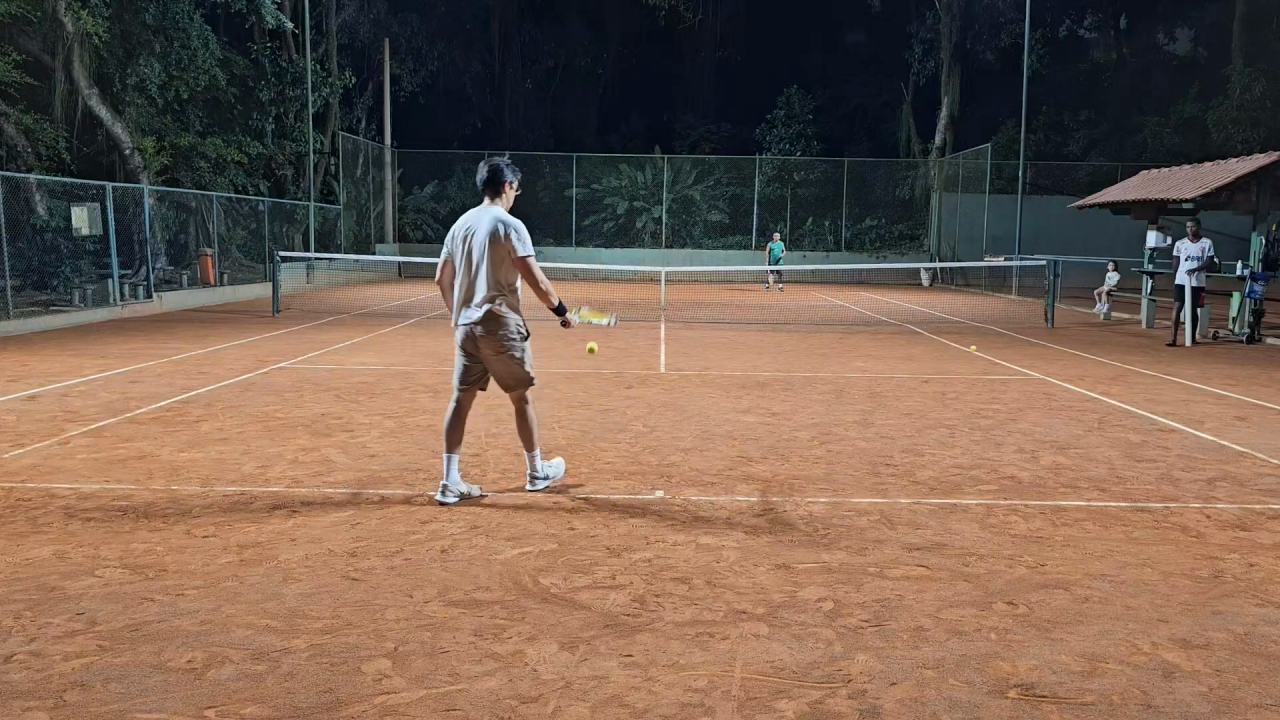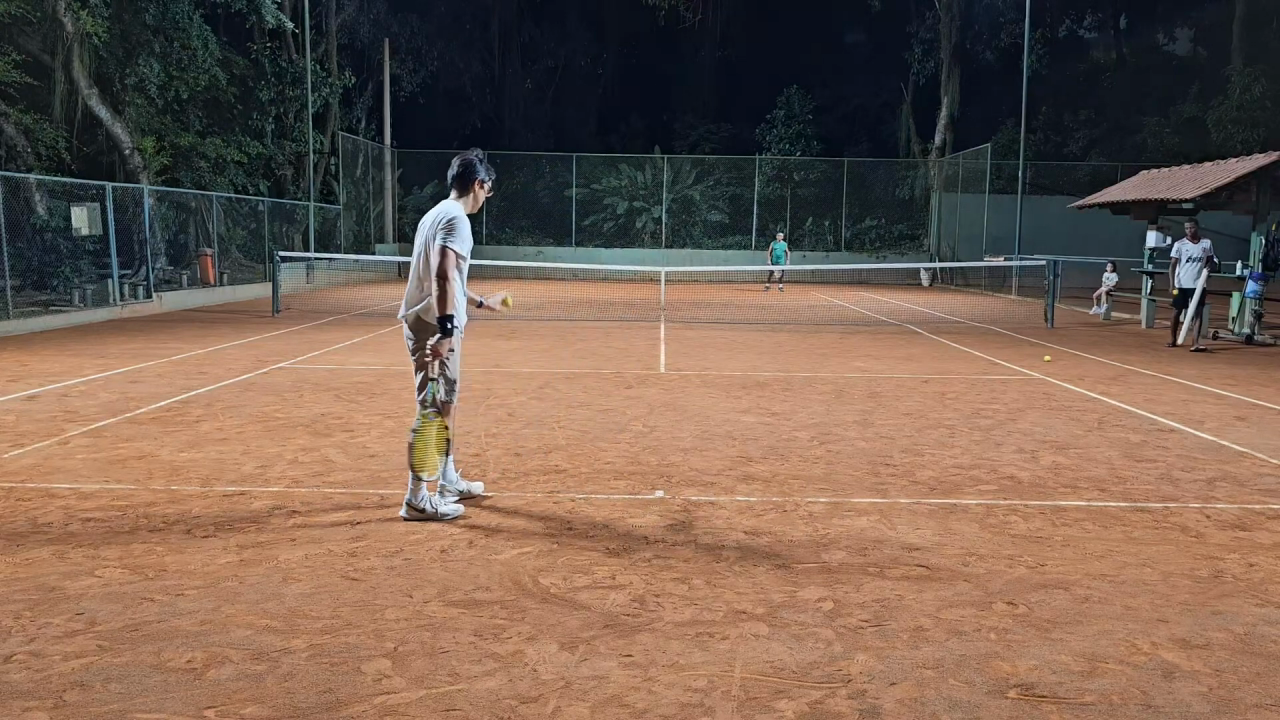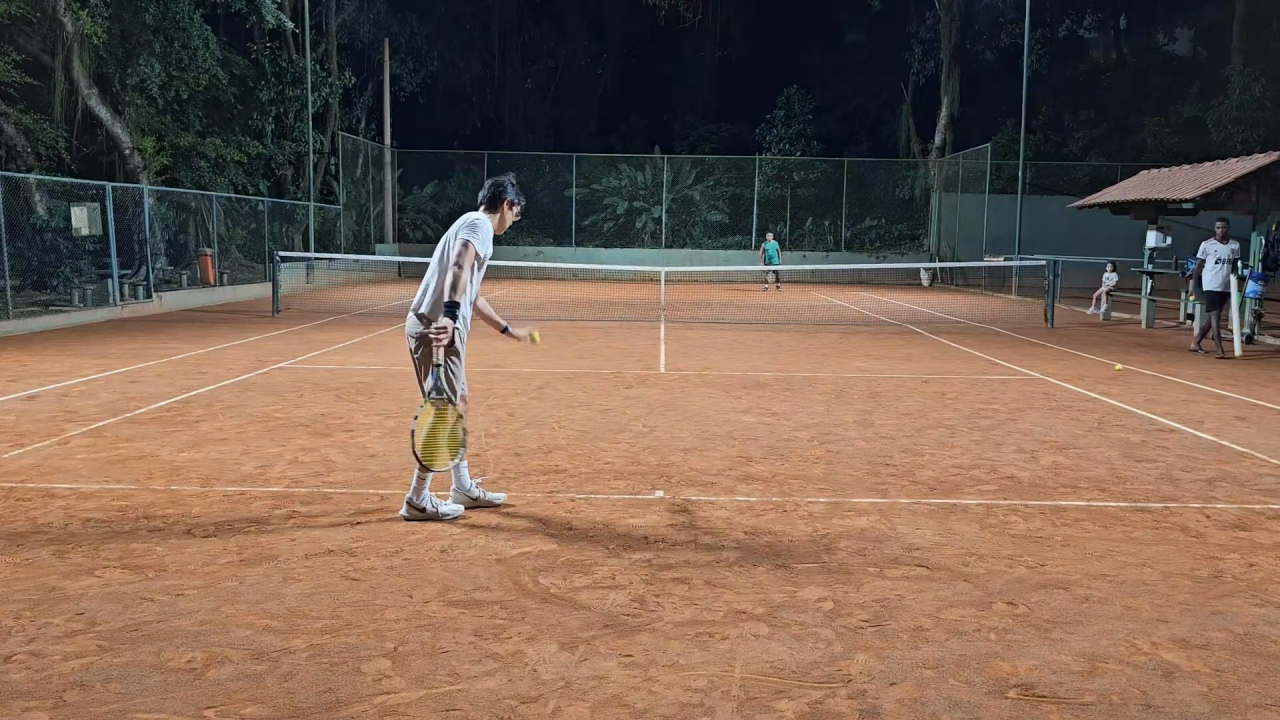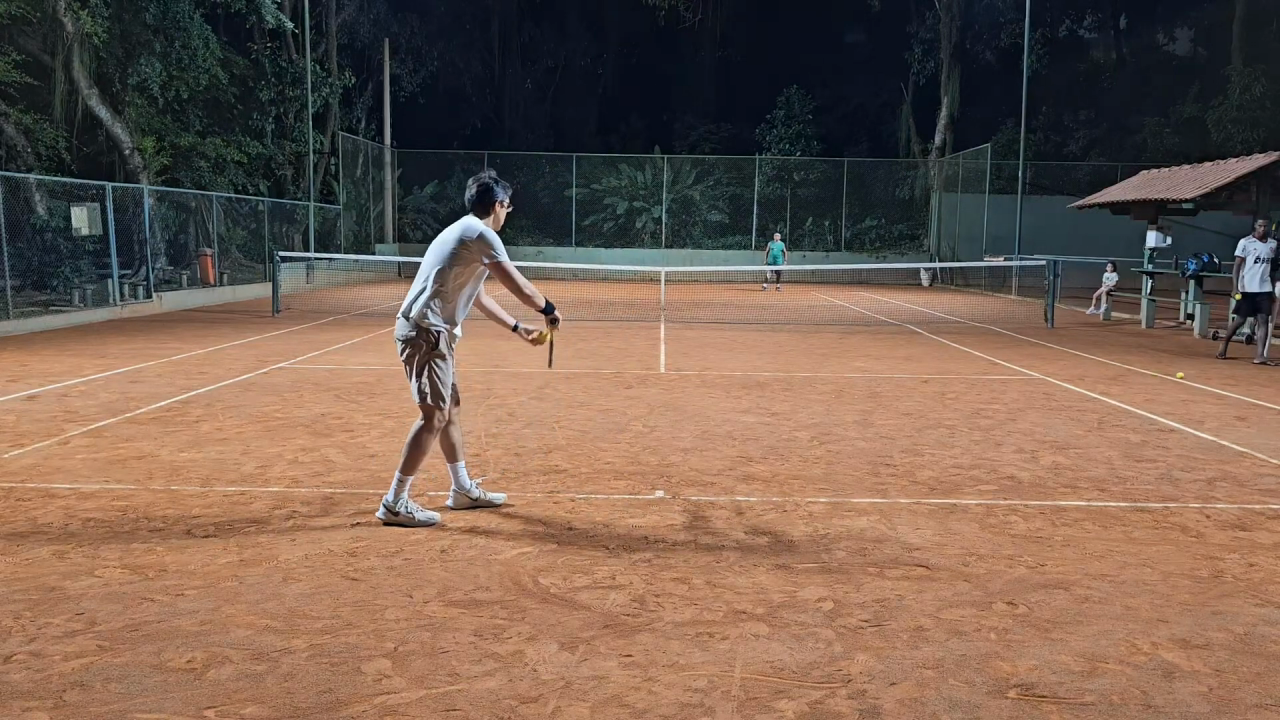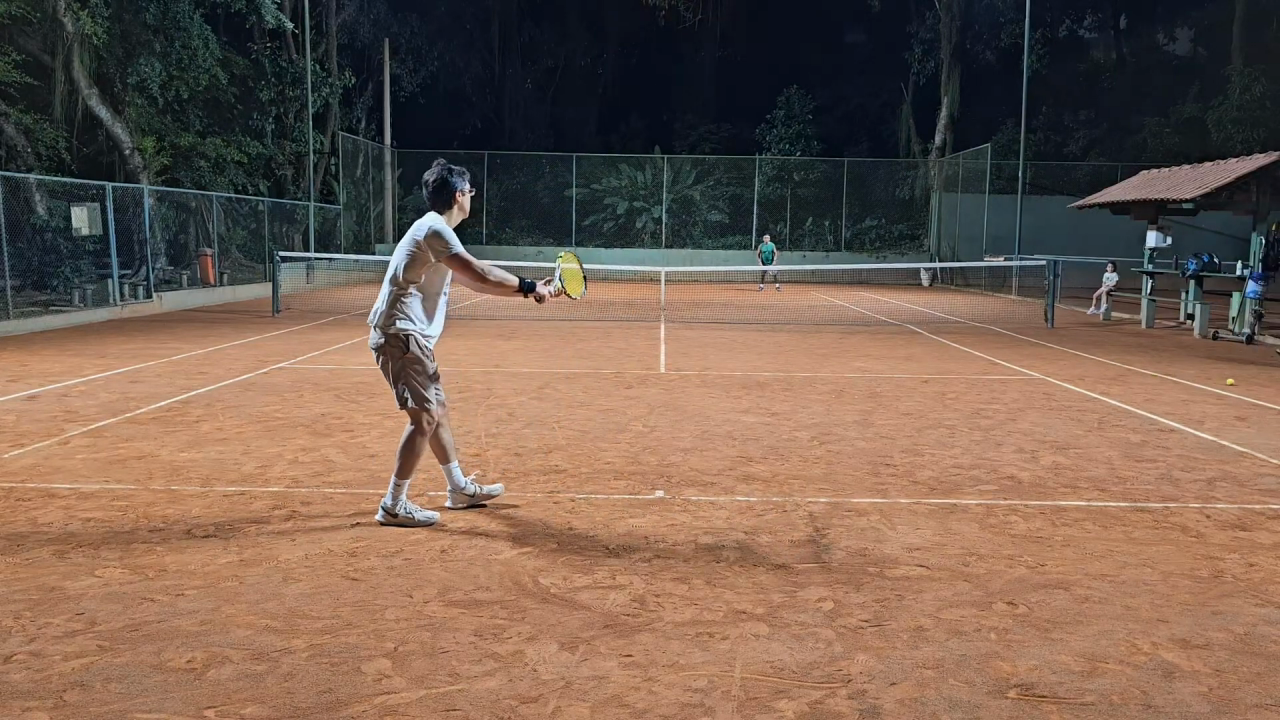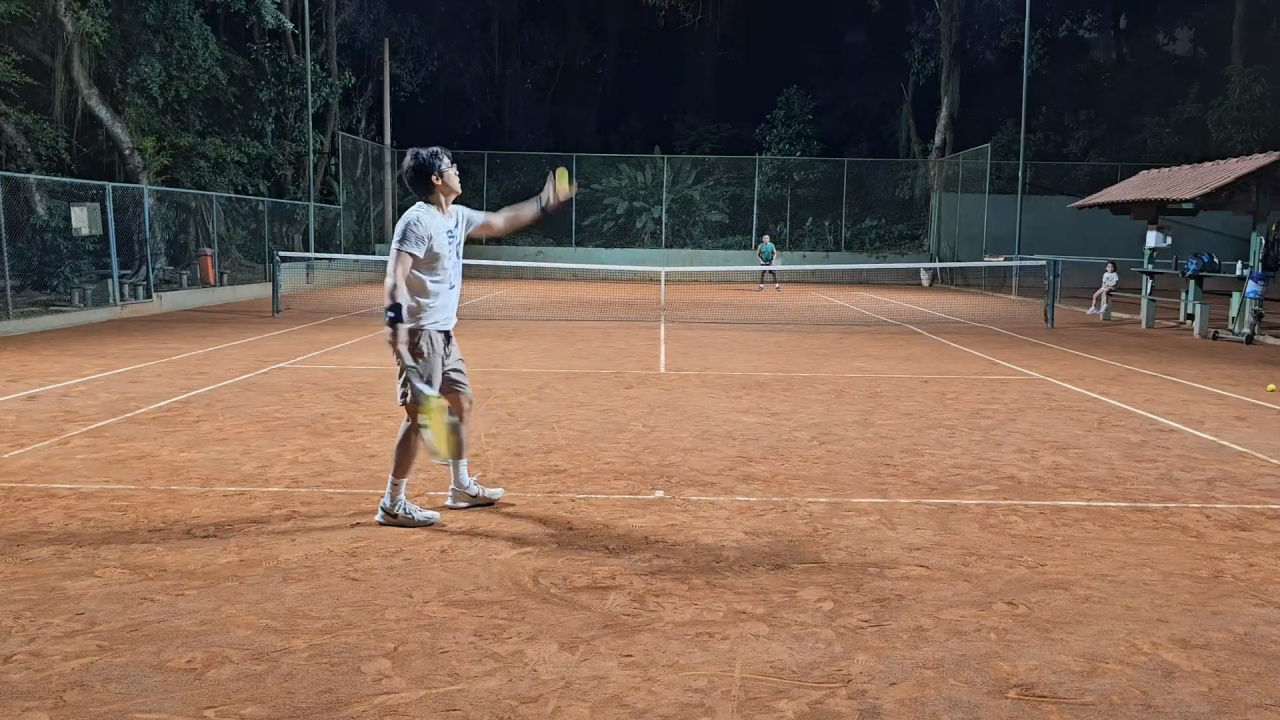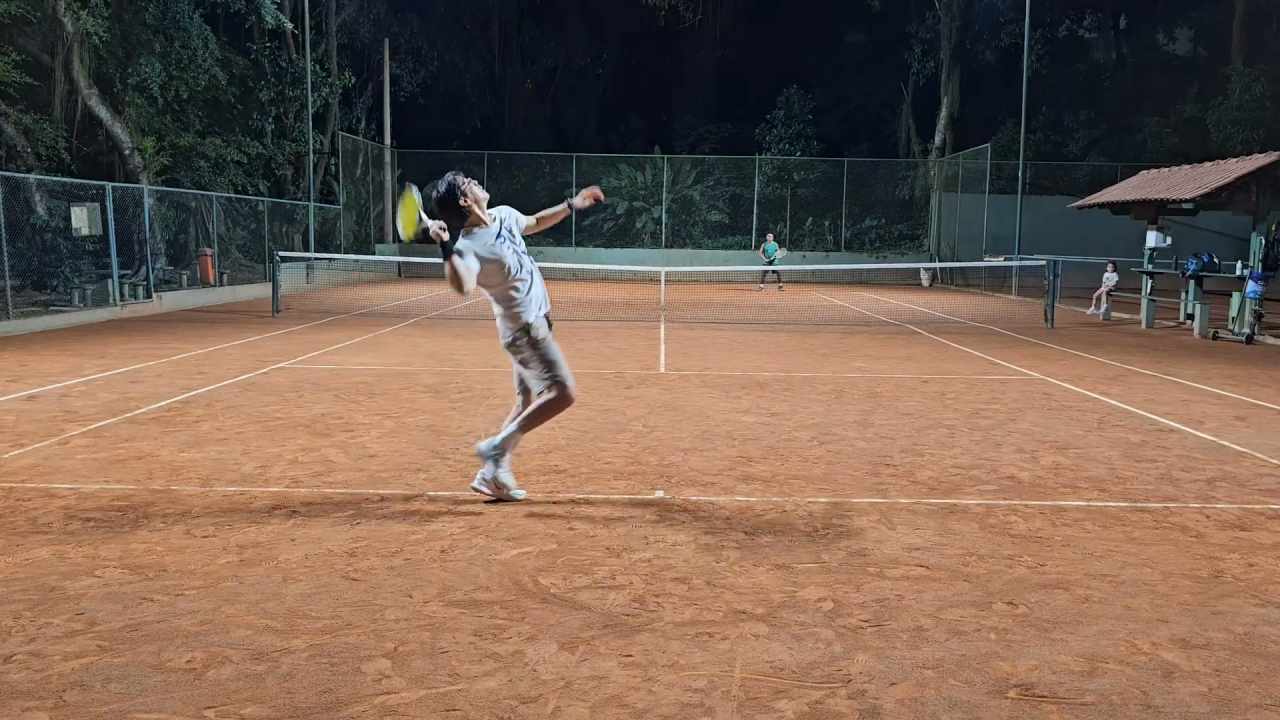
dt=0.7s
person 1, frame 1
left shoulder: (460, 224)
right shoulder: (510, 225)
left elbow: (442, 279)
right elbow: (536, 281)
right wrist: (561, 311)
left hip: (467, 326)
right hip: (501, 325)
left knee: (461, 399)
right knee: (522, 397)
left ankle: (450, 482)
right ankle: (536, 470)
person 1, frame 2
left shoulder: (436, 214)
right shoulder: (455, 219)
right elbow: (445, 277)
left wrist: (480, 301)
right wrist: (446, 328)
left hip: (429, 323)
right hip: (435, 327)
left knee: (444, 405)
right knee: (431, 410)
left ankle: (448, 481)
right ankle: (416, 499)
person 1, frame 3
left shoulder: (473, 225)
right shoulder: (478, 223)
left elbow: (474, 296)
right elbow: (459, 269)
left wrist: (507, 328)
right wrist: (449, 315)
left hip: (434, 325)
right hip: (436, 326)
left knee: (456, 407)
left ankle: (463, 488)
right ankle: (418, 499)
person 1, frame 4
left shoulder: (464, 231)
right shoulder: (480, 234)
left elbow: (478, 296)
right elbow: (520, 287)
left wrist: (517, 328)
right wrist: (550, 311)
left hip: (431, 330)
right hip: (427, 331)
left knee: (451, 410)
right knee: (434, 415)
left ankle: (463, 489)
right ankle: (395, 502)
person 1, frame 5
left shoulder: (439, 231)
right shoulder: (434, 229)
left elbow: (477, 283)
right elbow: (481, 275)
left wrist: (530, 289)
right wrist: (530, 287)
left hip: (414, 336)
right hip: (399, 335)
left knee: (438, 412)
right knee: (424, 417)
left ankle: (460, 488)
right ankle: (393, 506)
person 1, frame 6
left shoulder: (456, 216)
right shoulder: (416, 221)
left elbow: (498, 222)
right elbow: (395, 275)
left wrist: (543, 202)
right wrist: (395, 318)
left hip: (442, 332)
right hip: (419, 331)
left knee: (461, 403)
right knee: (419, 414)
left ankle: (463, 487)
right ankle: (393, 504)
person 1, frame 7
left shoulder: (503, 215)
right shoulder: (468, 248)
left elbow: (534, 223)
right elbow: (463, 288)
left wrist: (572, 205)
right wrist: (447, 247)
left hip: (527, 322)
right hip: (525, 325)
left knee: (529, 401)
right knee: (564, 393)
left ankle: (495, 472)
right ankle: (496, 447)
